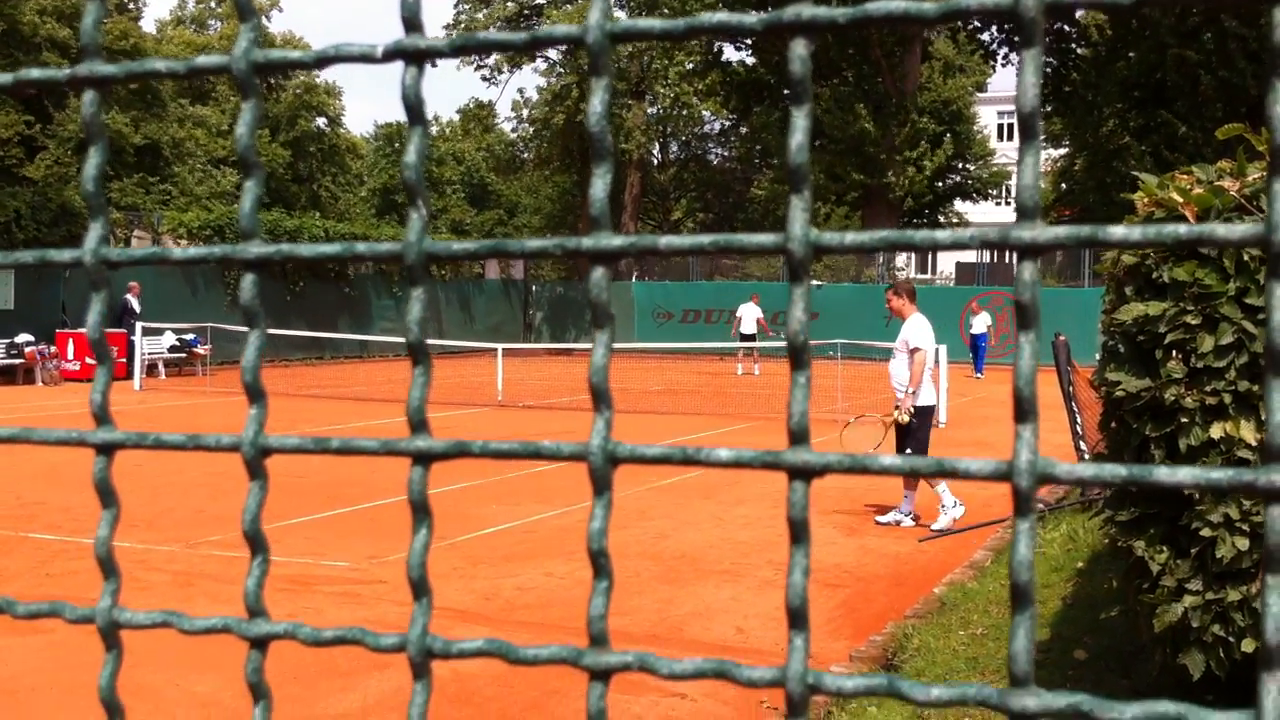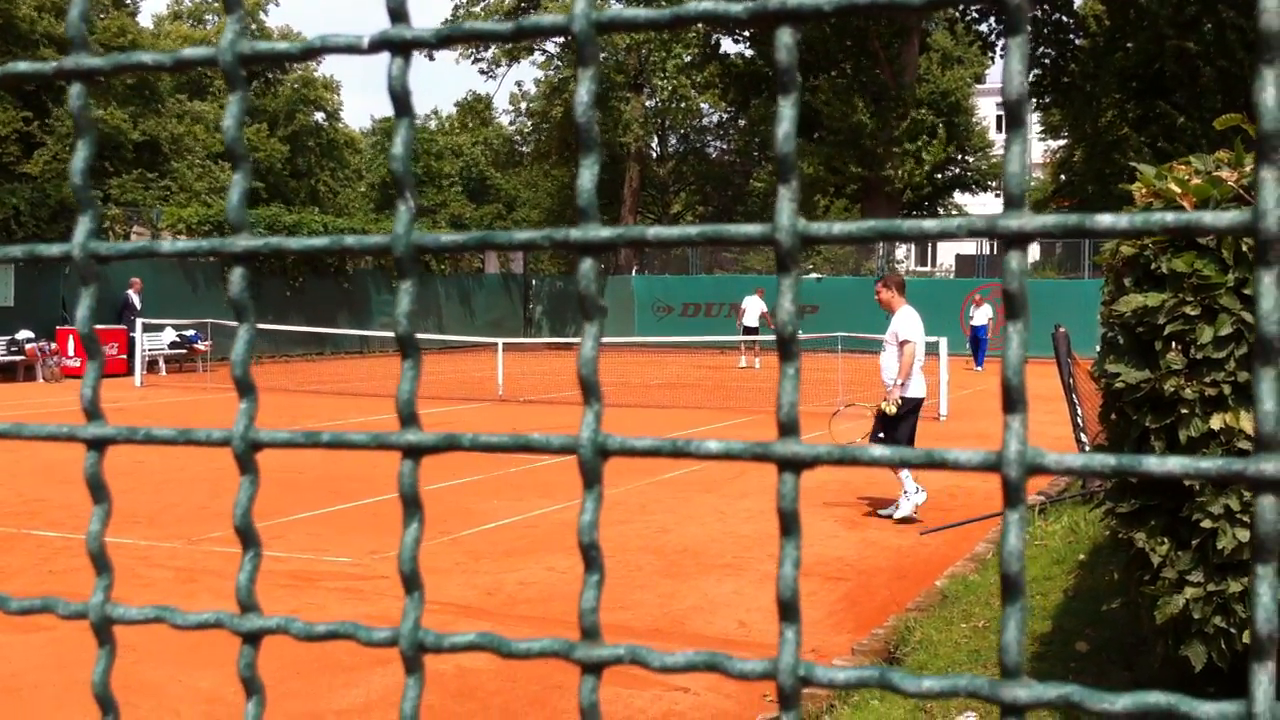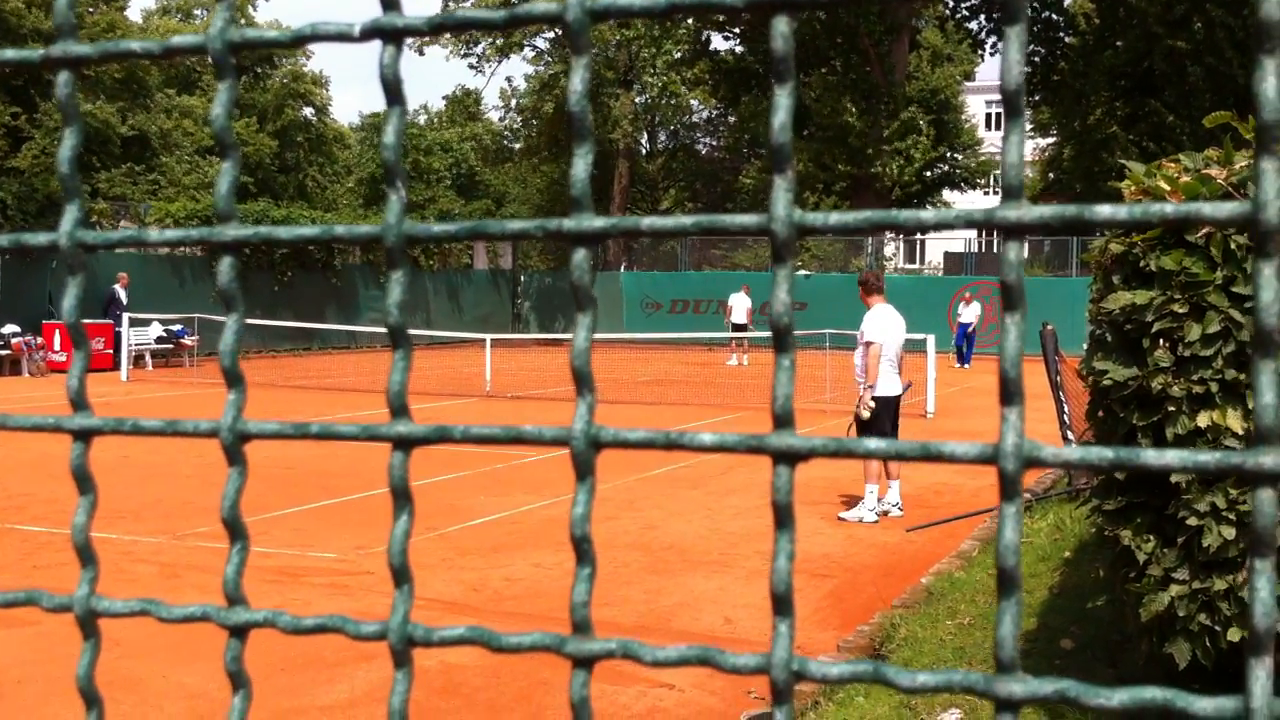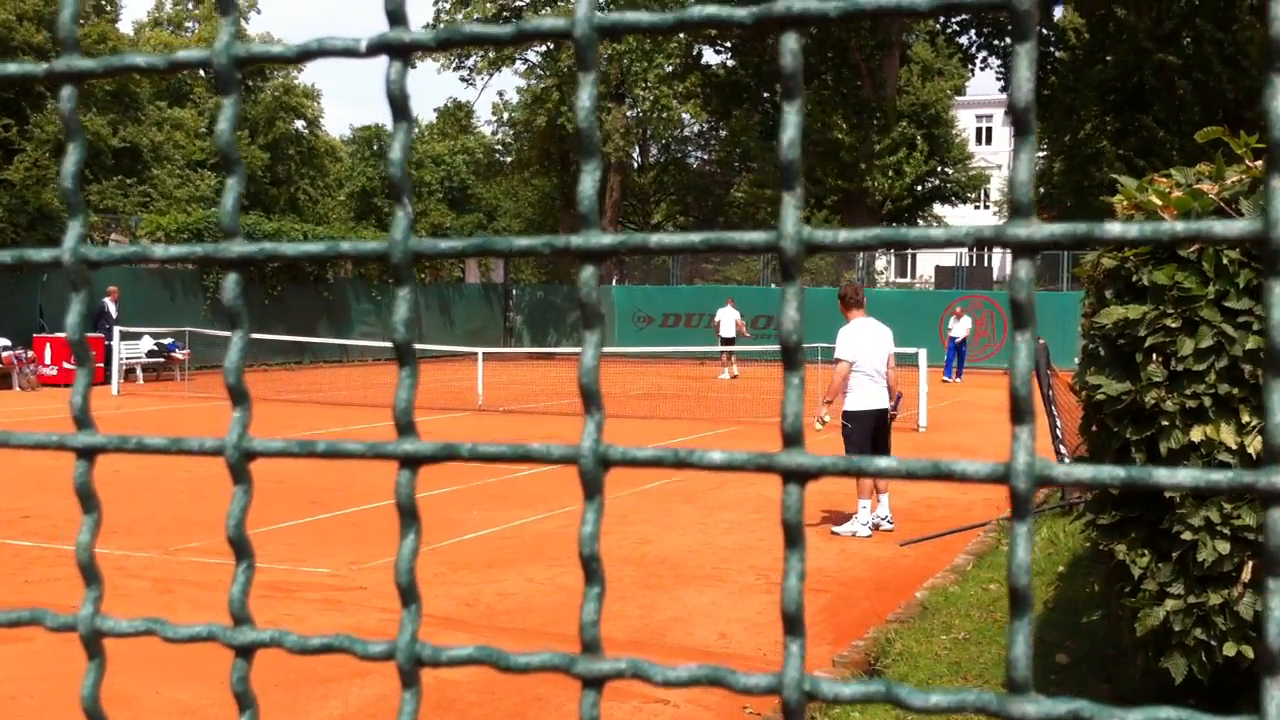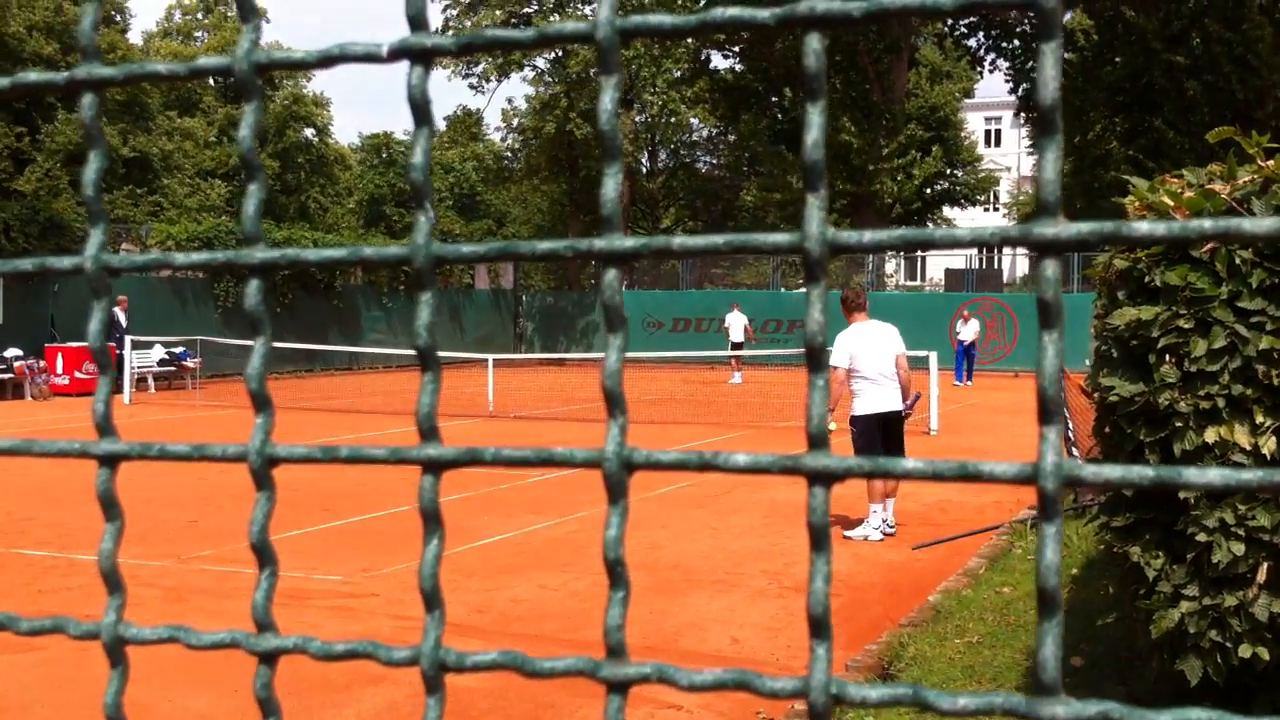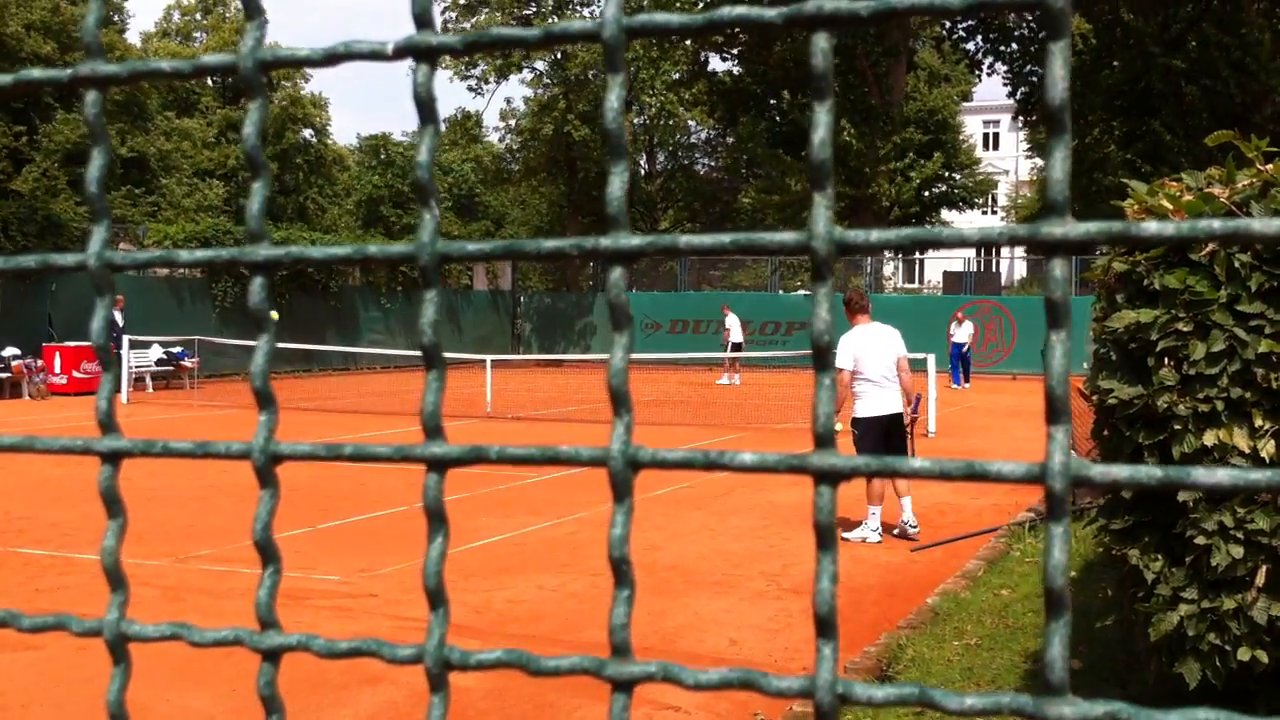
dt=0.3s
person 1, frame 1
left shoulder: (916, 324)
right shoulder: (911, 325)
left elbow: (920, 361)
left wrist: (909, 395)
left hip: (917, 402)
right hip: (910, 402)
left knee: (914, 457)
right knee: (909, 458)
left ankle: (950, 503)
right ankle: (906, 511)
person 1, frame 2
left shoulder: (905, 316)
right shoulder: (902, 317)
left elbow: (909, 353)
left wrist: (897, 386)
left hip: (905, 393)
right hip: (907, 393)
left knee: (882, 443)
right knee: (901, 447)
left ankle: (911, 489)
right ankle: (908, 501)
person 1, frame 3
left shoulder: (873, 316)
right shoulder: (896, 316)
left elbow: (873, 356)
left wrist: (866, 390)
left hip: (876, 393)
right hip: (893, 390)
left ankle: (869, 506)
right ankle: (893, 501)
person 1, frame 4
left shoulder: (848, 332)
right shoulder: (884, 330)
left elbow: (840, 374)
right elbow: (891, 370)
left wrist: (826, 403)
right wrist: (891, 401)
left hip: (858, 407)
right hip: (881, 405)
left ankle: (862, 521)
right ankle: (883, 514)
person 1, frame 5
left shoulder: (845, 338)
right shoulder: (890, 330)
left elbow: (839, 379)
right elbow: (904, 370)
left wrist: (830, 411)
right wrist: (907, 401)
left hip: (866, 410)
right hip: (893, 407)
left ankle: (874, 525)
right ankle: (888, 519)
person 1, frame 6
left shoulder: (849, 340)
right shoulder: (892, 333)
left elbow: (844, 382)
right elbow: (905, 373)
left wrist: (835, 412)
right wrist: (910, 405)
left hip: (867, 413)
right hip: (894, 410)
left ankle: (872, 527)
right ankle: (908, 520)
